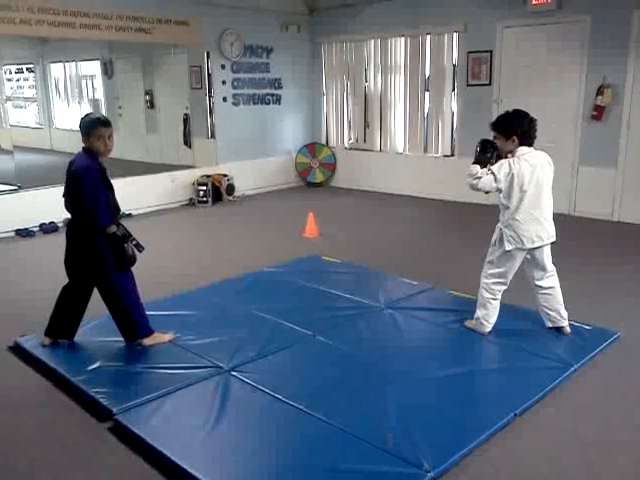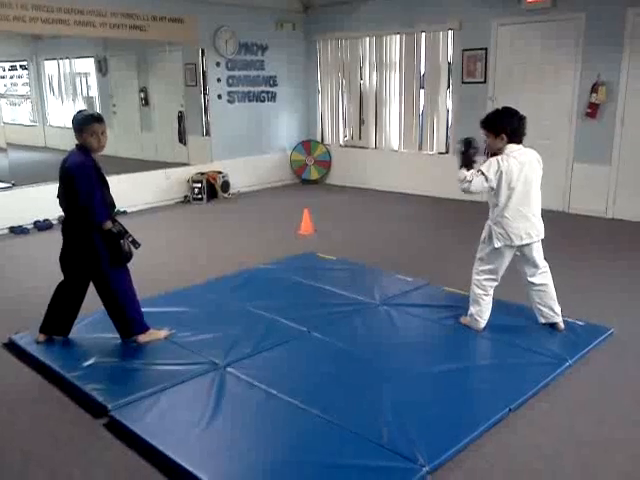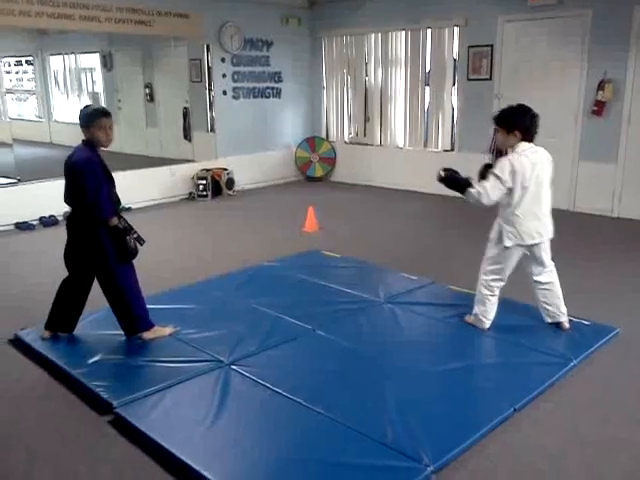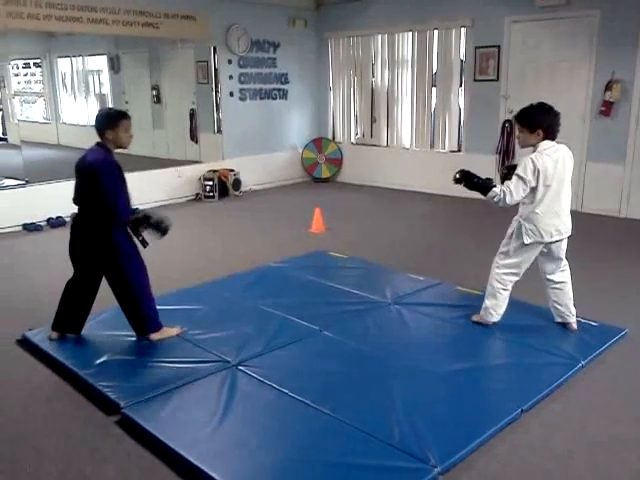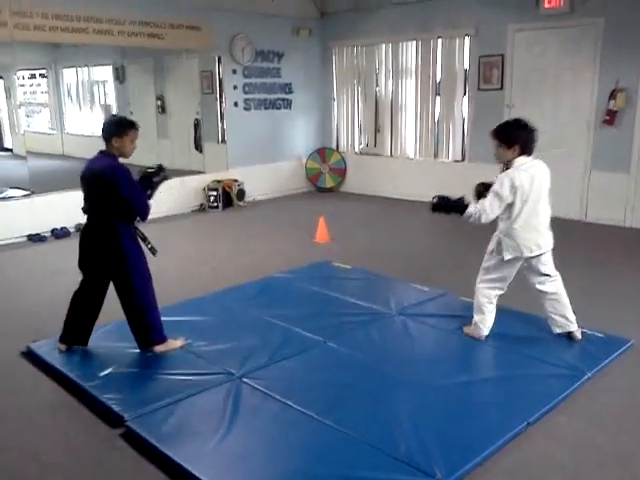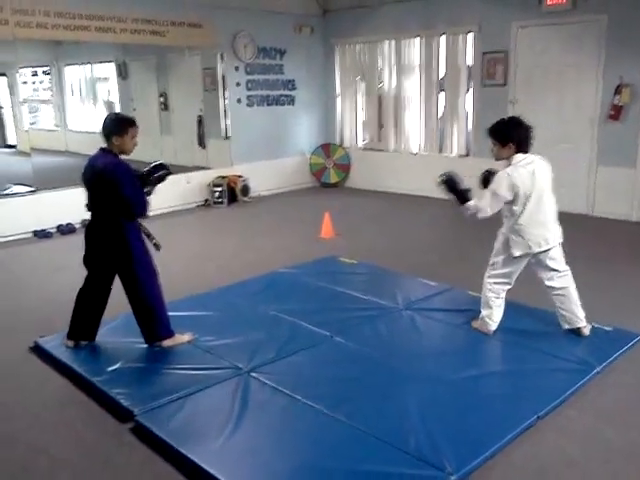
dt=0.3s
person 1, frame 1
left shoulder: (78, 162)
right shoulder: (89, 169)
right elbow: (97, 211)
right wrist: (115, 235)
left hip: (80, 234)
right hip: (94, 238)
left knee: (79, 284)
right knee: (120, 283)
left ankle: (54, 334)
right ankle: (143, 333)
person 1, frame 2
left shoulder: (72, 160)
right shoulder: (83, 166)
right elbow: (93, 207)
right wrist: (111, 231)
left hip: (76, 231)
right hip: (90, 234)
left knee: (74, 281)
right knee: (115, 280)
left ankle: (49, 330)
right ankle: (138, 330)
person 1, frame 3
left shoulder: (77, 156)
right shoulder: (90, 161)
right elbow: (100, 204)
right wrist: (118, 228)
left hip: (79, 227)
right hip: (95, 231)
left knee: (78, 277)
right knee: (121, 277)
left ankle: (54, 327)
right ankle: (143, 327)
person 1, frame 4
left shoulder: (88, 157)
right shoulder: (106, 164)
right elbow: (118, 209)
left wrist: (127, 215)
left hip: (85, 228)
right hip: (106, 232)
left knee: (84, 278)
right knee: (132, 276)
left ankle: (61, 327)
right ankle: (152, 328)
person 1, frame 5
left shoulder: (92, 165)
right shoulder: (117, 170)
right elbow: (140, 209)
left wrist: (139, 186)
right wrist: (147, 188)
left hip: (94, 235)
right hip: (116, 239)
left knee: (91, 287)
right knee: (138, 287)
left ankle: (69, 339)
right ankle: (155, 340)
person 1, frame 6
left shoulder: (93, 163)
right shoulder: (118, 168)
right elbow: (138, 208)
left wrist: (137, 183)
right wrist: (146, 186)
left hip: (98, 231)
right hip: (120, 234)
left knee: (95, 283)
right knee: (143, 282)
left ankle: (76, 335)
right ankle: (162, 335)
person 2, frame 1
left shoulder: (508, 167)
right shoulder: (545, 160)
left elbow: (476, 181)
left wrist: (480, 161)
left hip: (514, 234)
right hip: (541, 231)
left knee: (493, 278)
right knee: (545, 277)
left ankle: (482, 322)
right ankle: (560, 322)
person 2, frame 2
left shoulder: (497, 164)
right shoulder: (534, 157)
left elbow: (469, 185)
left wrist: (465, 165)
left hip: (503, 231)
right hip: (530, 228)
left knee: (484, 274)
right knee: (538, 273)
left ankle: (476, 319)
right ankle: (554, 318)
person 2, frame 3
left shoulder: (509, 163)
right shoulder: (544, 156)
left elbow: (486, 196)
left wrist: (460, 184)
right wrist: (495, 174)
left hip: (512, 230)
right hip: (539, 228)
left knee: (492, 274)
right knee: (544, 273)
left ankle: (481, 318)
right ankle: (559, 318)
person 2, frame 4
left shoulder: (532, 162)
right shoulder: (566, 154)
left elbow: (508, 196)
left wrist: (479, 184)
right wrist: (516, 177)
left hip: (531, 228)
right hip: (558, 226)
left knee: (504, 269)
right knee: (557, 272)
left ankle: (489, 314)
right ankle: (568, 318)
person 2, frame 5
left shoulder: (508, 178)
right shoulder: (542, 169)
left elbow: (484, 213)
left wrist: (454, 206)
right wrist: (493, 192)
left hip: (512, 243)
right hip: (539, 240)
left knee: (488, 283)
right knee: (550, 283)
left ankle: (479, 328)
right ankle: (570, 327)
person 2, frame 6
left shoulder: (507, 176)
right shoulder: (542, 164)
left elbow: (482, 209)
left wrist: (459, 193)
left hip: (518, 239)
right hip: (547, 235)
left knee: (496, 279)
right knee: (559, 278)
left ankle: (487, 322)
right ankle: (579, 323)
